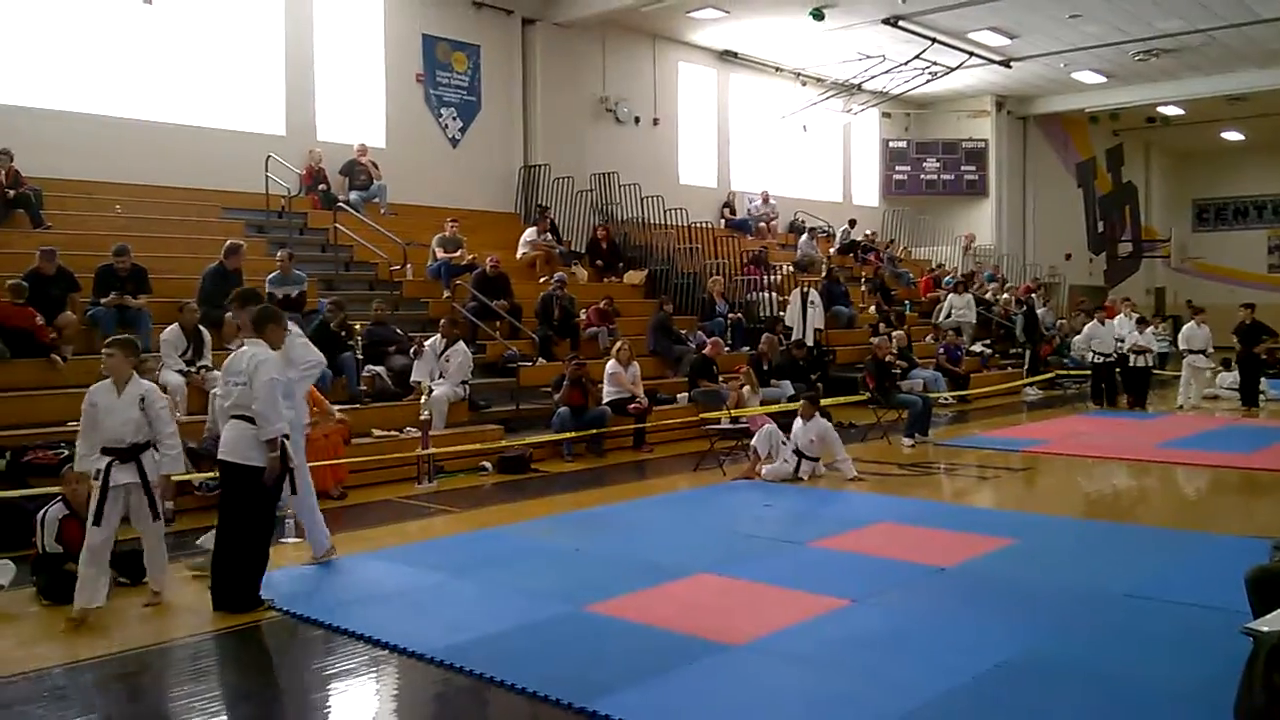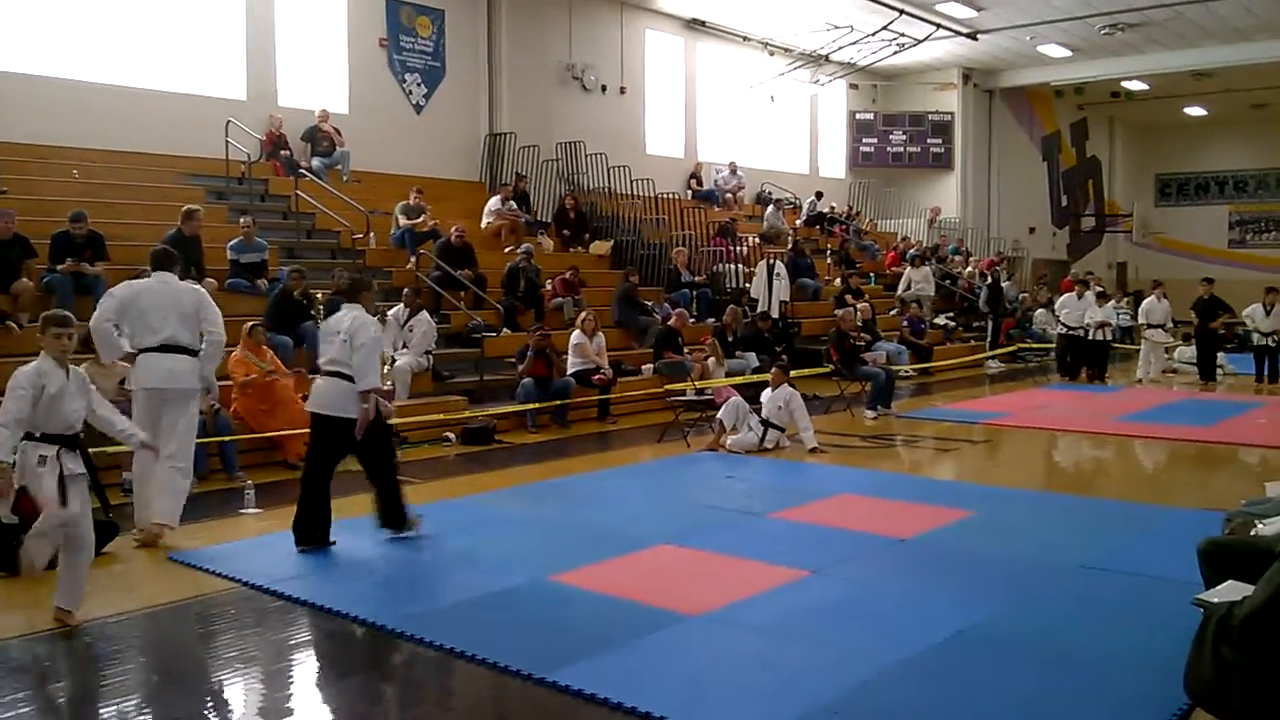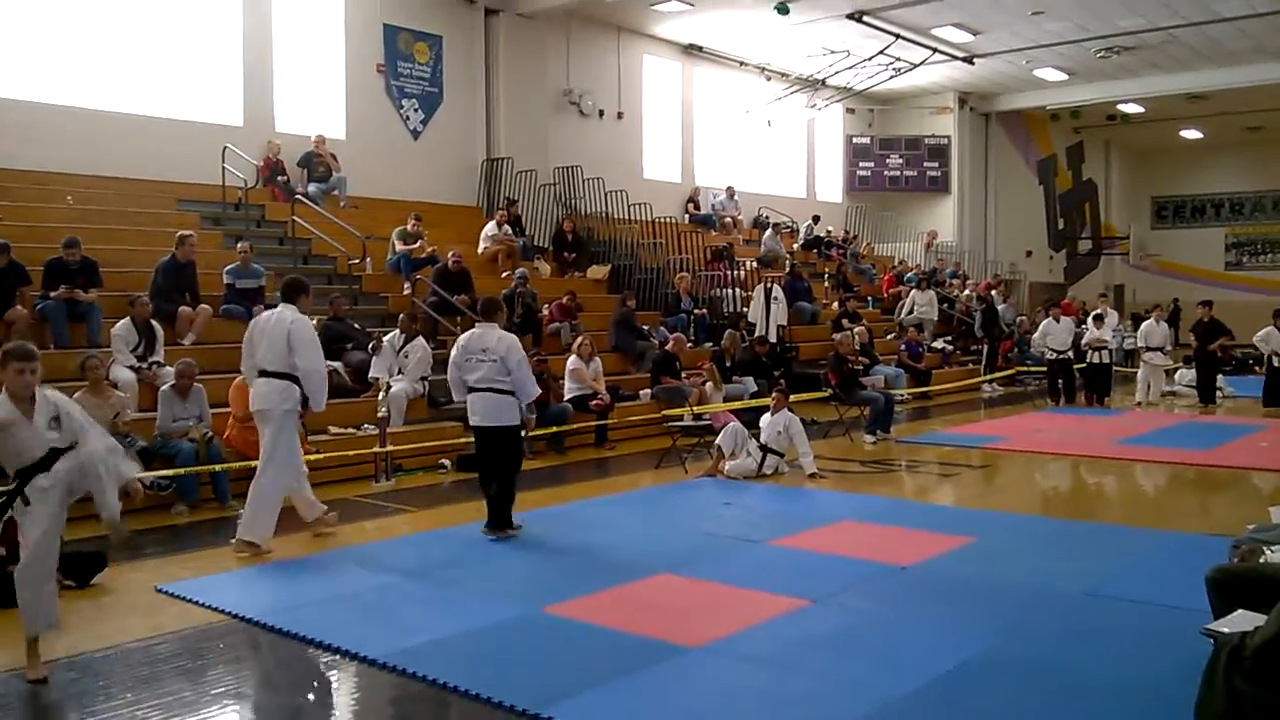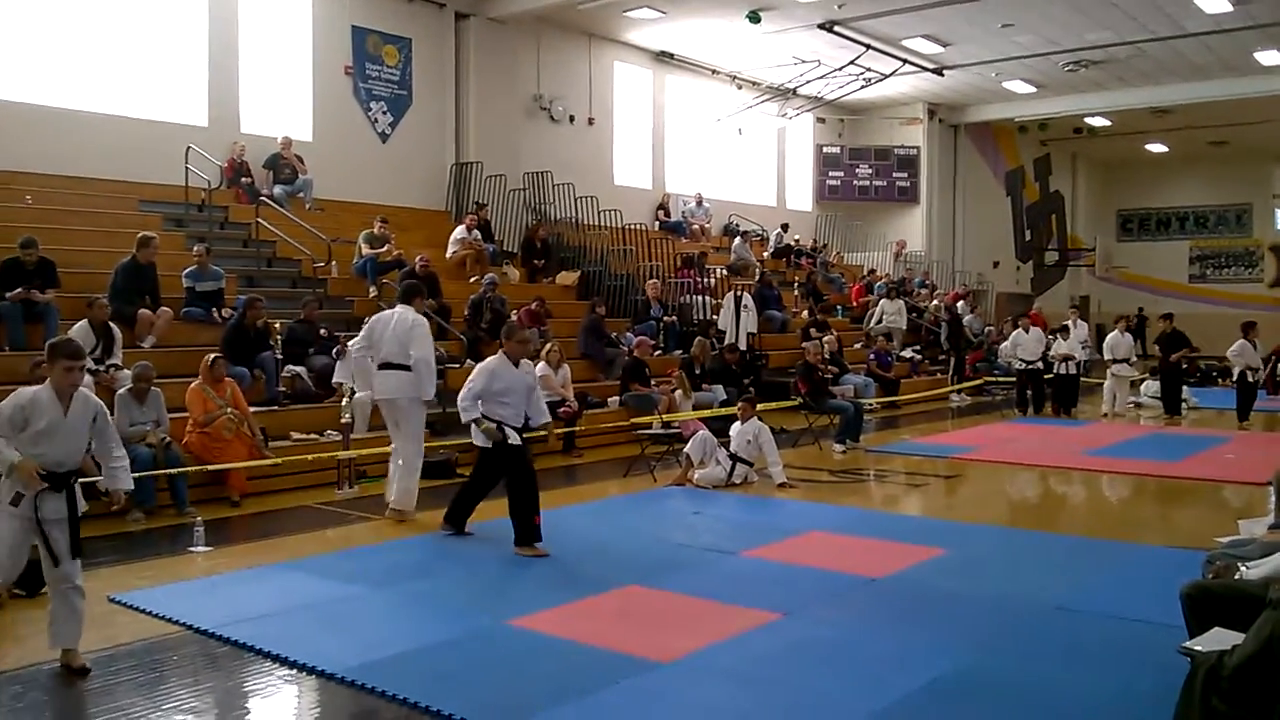
dt=1s
person 1, frame 1
left shoulder: (148, 392)
right shoulder: (96, 393)
left elbow: (167, 434)
right elbow: (87, 435)
left wrist: (166, 474)
right wrist: (87, 471)
left hip: (141, 469)
right hip: (107, 470)
left knee: (151, 533)
right knee: (96, 540)
left ankle: (157, 586)
right ankle: (85, 604)
person 1, frame 2
left shoulder: (78, 378)
right shoulder: (28, 375)
left elbow: (104, 413)
left wrist: (138, 438)
left hip: (70, 458)
right hip: (39, 456)
left knee: (81, 535)
right knee: (63, 515)
left ankle: (65, 606)
right ankle: (33, 549)
person 1, frame 3
left shoulder: (55, 402)
left elbow: (94, 437)
left wrist: (126, 474)
left hip: (67, 473)
right hip: (33, 491)
left knee: (94, 453)
right knee: (34, 567)
left ankle: (111, 516)
right ankle: (33, 652)
person 1, frame 4
left shoulder: (92, 406)
left elbow: (110, 447)
left wrist: (117, 484)
left hip: (62, 498)
left knee: (67, 576)
left ankle: (68, 648)
person 2, frame 1
left shoulder: (283, 331)
right shoulder: (255, 335)
left elbow: (315, 361)
left wrist: (289, 394)
left hip: (281, 417)
right hip: (258, 418)
left knee: (294, 486)
right knee: (241, 485)
left ankle: (322, 546)
right ankle: (219, 553)
person 2, frame 2
left shoulder: (131, 290)
right shoulder: (194, 293)
left elbow: (99, 322)
right elbow: (216, 337)
left wrist: (122, 353)
right wrist: (204, 372)
left hip: (148, 370)
right hip: (184, 372)
left knee: (145, 449)
right knee: (177, 452)
left ankle: (146, 522)
right ankle: (159, 522)
person 2, frame 3
left shoulder: (260, 321)
right shoulder: (299, 322)
left elbow: (248, 366)
right elbow: (311, 368)
right wrist: (315, 403)
left hip: (262, 393)
right hip: (284, 396)
left knee: (291, 462)
right knee: (274, 467)
left ankle: (315, 515)
right ankle: (249, 537)
person 2, frame 4
left shoulder: (378, 319)
right shoulder: (417, 321)
left elbow: (357, 351)
right elbow: (423, 359)
right wrist: (427, 392)
left hip: (383, 384)
right hip: (407, 386)
left knee: (401, 443)
right knee: (411, 447)
left ankle: (397, 498)
right ankle: (399, 505)
person 3, frame 1
left shoulder: (234, 358)
right shoulder: (268, 360)
left elbow: (223, 405)
right elbow: (268, 410)
right wrist: (274, 453)
left hip: (232, 447)
right hip: (257, 449)
left knee: (231, 523)
right knee: (255, 527)
left ankle: (224, 595)
right ankle: (242, 598)
person 3, frame 2
left shoulder: (330, 323)
right shoulder: (366, 323)
right elbow: (366, 366)
left wrist: (376, 401)
right wrist: (368, 405)
left hip: (322, 397)
right hip: (350, 399)
left knee: (319, 467)
right knee: (382, 460)
left ankle: (309, 535)
right ankle: (396, 521)
person 3, frame 3
left shoulder: (464, 340)
right shoulder: (508, 340)
left elbow: (454, 376)
right elbow: (522, 377)
right wrist: (529, 410)
left hip: (477, 406)
right hip: (503, 406)
left knee: (489, 467)
right knee: (508, 467)
left ankle: (501, 521)
right ankle: (497, 524)
person 3, frame 4
left shoulder: (527, 368)
right shoulder: (490, 367)
left elbow: (534, 401)
right elbow: (466, 400)
left wrist: (547, 427)
right wrist: (483, 426)
left hip: (513, 432)
right hip: (494, 434)
left knee: (482, 480)
right knee: (523, 479)
left ankle: (453, 521)
right ankle: (525, 541)
